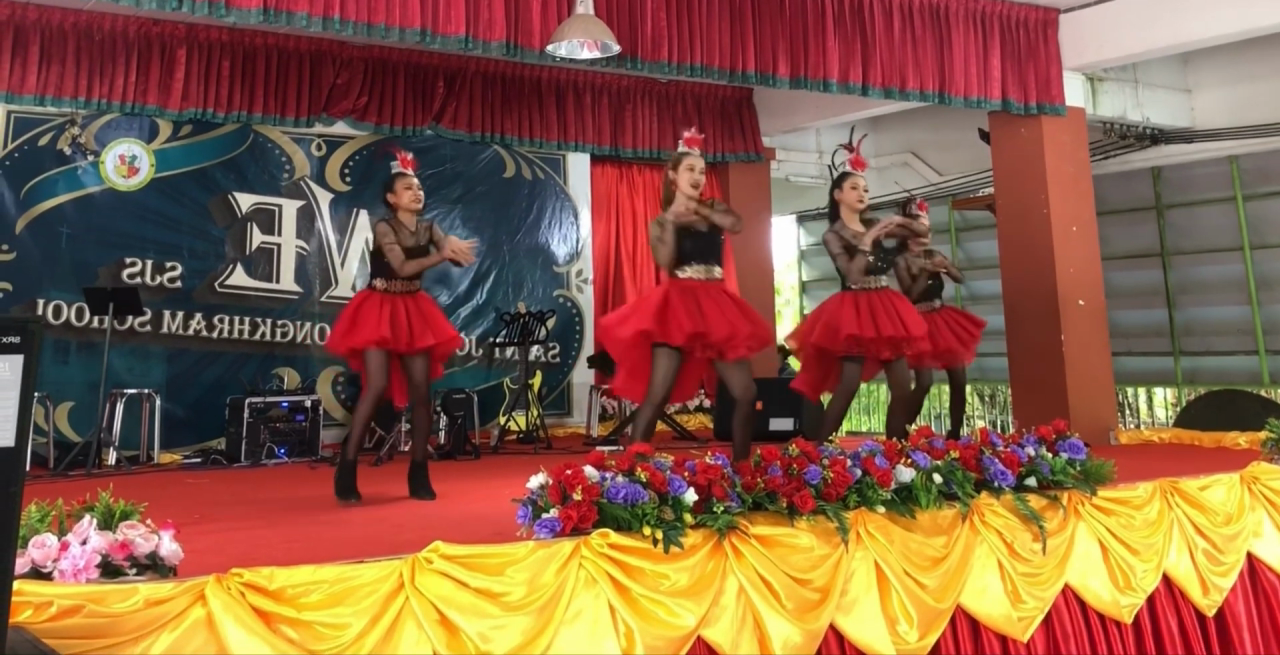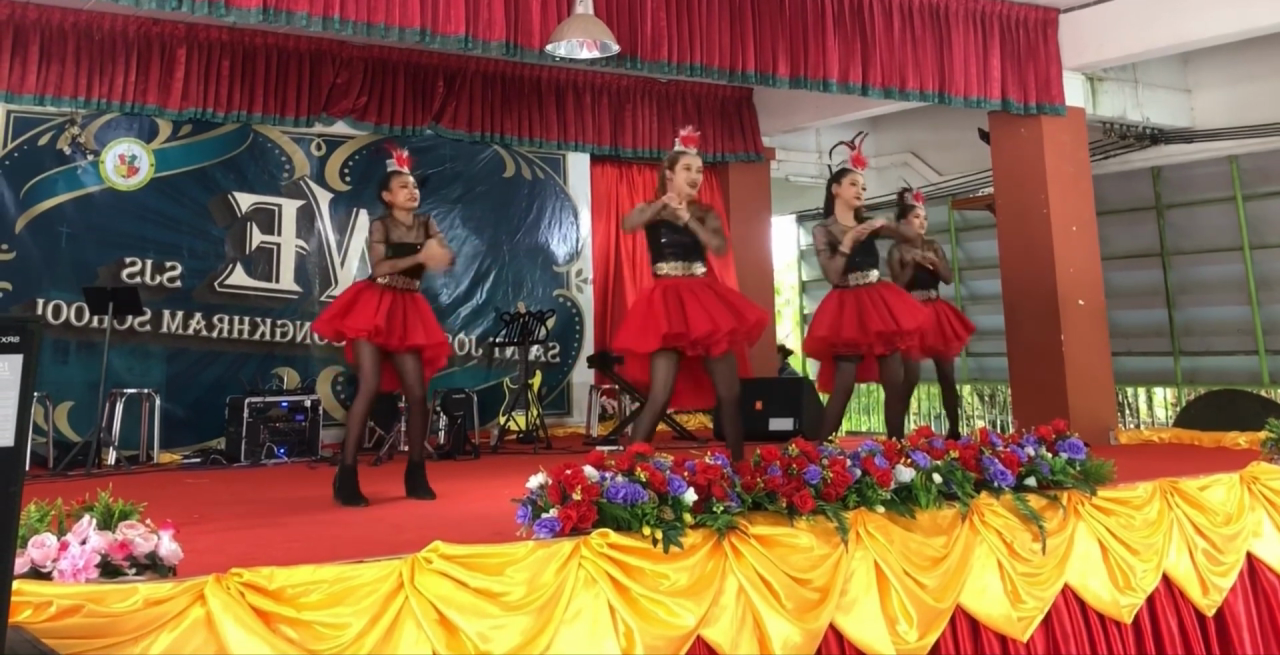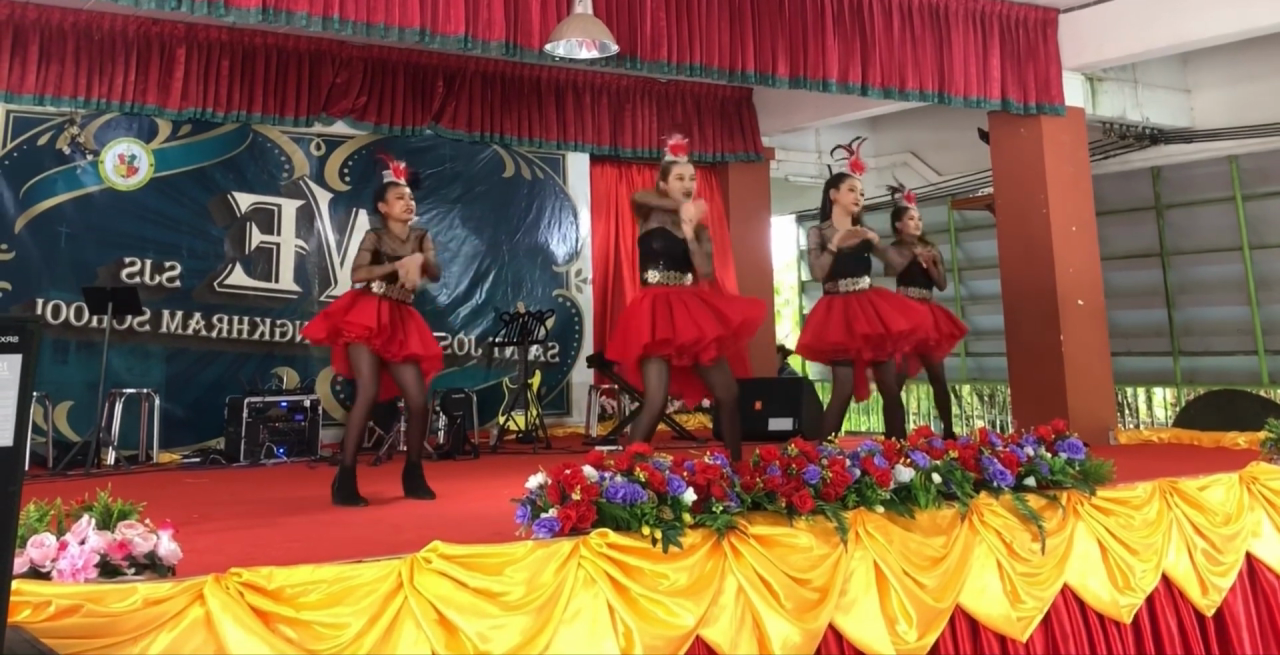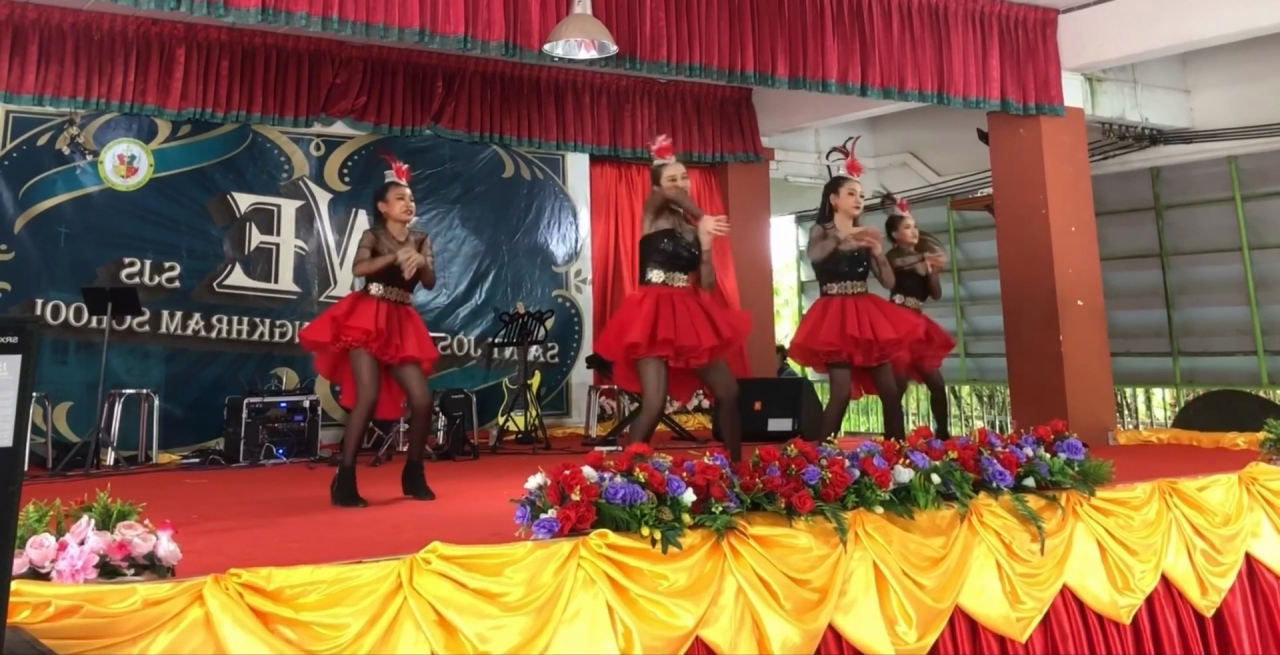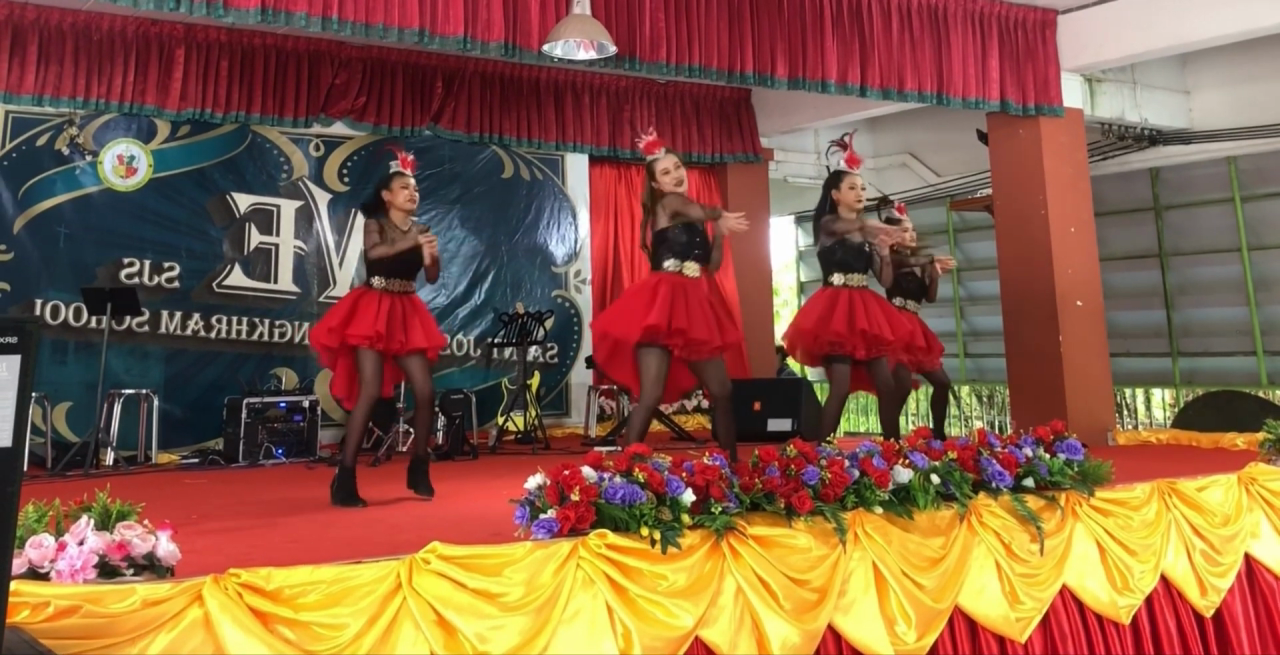
dt=0.1s
person 1, frame 1
left shoulder: (429, 227)
right shoulder: (384, 227)
left elbow: (459, 257)
right elbow: (402, 267)
left wrist: (457, 249)
right wrist: (444, 252)
left hip: (414, 313)
right hip: (381, 311)
left knee: (421, 394)
right knee: (376, 387)
left ankle: (418, 475)
right ankle: (346, 469)
person 1, frame 2
left shoulder: (426, 223)
right shoulder: (379, 226)
left elbow: (446, 259)
right elbow: (380, 268)
left wrist: (436, 249)
right wrist: (419, 257)
left hip: (408, 312)
right hip: (375, 307)
left knee: (417, 395)
right knee: (370, 388)
left ankle: (416, 474)
right ankle: (347, 476)
person 1, frame 3
left shoulder: (422, 237)
right shoulder: (374, 237)
left elbow: (435, 275)
right elbow: (357, 274)
left wrist: (420, 261)
right wrist: (397, 264)
left hip: (403, 323)
right hip: (367, 316)
left knee: (419, 403)
right knee: (368, 396)
left ankle: (413, 474)
right ankle: (345, 479)
person 1, frame 4
left shoulder: (421, 240)
right shoulder: (372, 237)
left elbow: (430, 282)
right elbow: (359, 268)
left wrist: (419, 263)
right wrist: (396, 257)
left hip: (401, 324)
right hip: (366, 319)
left knee: (422, 402)
right knee: (368, 399)
left ankle: (413, 474)
right ankle: (345, 479)
person 1, frame 5
left shoulder: (421, 231)
right shoulder: (374, 225)
left elbow: (431, 276)
right elbow: (374, 252)
left wrist: (431, 253)
right wrist: (414, 241)
left hip: (406, 316)
right hip: (373, 311)
left knee: (425, 394)
right knee: (370, 394)
left ankle: (418, 470)
right ankle: (345, 478)
person 2, frame 1
left shoulder: (713, 208)
right shoulder: (660, 220)
left elbow: (735, 225)
right elbow: (665, 263)
left wrist: (696, 209)
right wrist: (672, 215)
left hip: (716, 307)
right hip: (676, 304)
left knee: (746, 394)
right knee: (656, 396)
person 2, frame 2
left shoulder: (705, 213)
right shoulder: (652, 210)
left elbow: (719, 247)
right elbow: (626, 225)
left wrist: (688, 216)
right wrist: (662, 203)
left hip: (706, 303)
right hip: (668, 306)
left knee: (730, 394)
right knee: (659, 399)
left ankle: (738, 467)
person 2, frame 3
left shoulder: (698, 228)
right shoulder: (649, 215)
left elbow: (706, 274)
right elbow: (638, 197)
left wrist: (691, 234)
right wrist: (677, 207)
left hip: (694, 312)
right hip: (655, 314)
left knee: (728, 397)
right knee: (656, 403)
person 2, frame 4
left shoulder: (696, 228)
right shoulder: (655, 212)
left elbow: (707, 283)
right elbow: (667, 196)
left wrist: (705, 243)
right wrist: (701, 220)
left hip: (688, 314)
right hip: (652, 315)
left knee: (729, 395)
right knee: (654, 405)
person 2, frame 5
left shoulder: (693, 212)
right shoulder: (667, 205)
left elbow: (713, 264)
right elbow: (704, 211)
left wrist: (722, 228)
right wrist: (719, 218)
left hip: (695, 304)
right hip: (663, 304)
left knee: (722, 392)
right knee: (651, 398)
person 3, frame 1
left shoulder: (875, 224)
right shoulder: (833, 233)
left elbow: (921, 231)
right elbow: (855, 276)
left wrist: (900, 223)
right wrist: (867, 240)
left hip: (885, 309)
right hip: (854, 310)
left knee: (902, 388)
right knee: (846, 389)
person 3, frame 2
left shoulder: (868, 224)
right shoulder: (822, 230)
right elbow: (833, 276)
left wrist: (882, 225)
right wrist: (847, 241)
left hip: (879, 303)
right hip: (847, 306)
left knee: (895, 385)
right knee: (843, 387)
person 3, frame 3
left shoulder: (865, 233)
right shoulder: (818, 232)
left elbow: (899, 262)
right elbow: (818, 273)
left wrist: (873, 239)
right wrist: (836, 240)
left hip: (872, 310)
right hip: (838, 315)
left knee: (891, 390)
right knee: (843, 391)
person 3, frame 4
left shoulder: (866, 238)
right shoulder: (821, 232)
left elbow: (889, 283)
right elbow: (815, 255)
left wrist: (878, 253)
right wrist: (845, 236)
left hip: (867, 316)
right hip: (834, 317)
left knee: (890, 391)
right knee: (841, 393)
person 3, frame 5
left shoulder: (867, 237)
right shoulder: (830, 223)
left elbow: (886, 282)
right elbow: (858, 225)
left wrist: (885, 253)
right wrist: (881, 229)
left hip: (866, 310)
right hip: (837, 311)
left knee: (887, 387)
right knee: (840, 390)
person 4, frame 1
left shoulder: (935, 255)
right shoulder: (902, 261)
left elbow: (960, 279)
right elbow: (911, 294)
left wrist: (945, 267)
right wrist: (927, 271)
left hip: (945, 321)
left knee: (959, 383)
right knee: (924, 385)
left ankle: (955, 433)
person 4, frame 2
left shoulder: (933, 247)
right shoulder: (897, 250)
left elbow: (948, 278)
right elbow: (898, 282)
left wrist: (933, 261)
right wrist: (915, 261)
left hip: (936, 313)
left knee: (947, 378)
right knee: (911, 377)
left ankle: (954, 431)
person 4, frame 3
left shoulder: (929, 249)
right shoulder: (895, 247)
left elbow: (942, 284)
right elbow: (892, 268)
left wrist: (930, 263)
right wrist: (914, 254)
left hip: (928, 314)
left knee: (939, 379)
right knee: (899, 377)
left ankle: (949, 433)
person 4, frame 4
left shoulder: (927, 256)
right shoulder: (893, 255)
left elbow: (936, 295)
right elbow: (897, 264)
left wrist: (933, 271)
right wrist: (923, 257)
left hip: (918, 325)
left knee: (937, 385)
right knee: (898, 385)
left ankle: (943, 435)
person 4, frame 5
left shoulder: (919, 261)
right shoulder: (893, 257)
left elbow: (929, 297)
right elbow: (910, 261)
left wrist: (935, 274)
right wrist: (933, 260)
left hip: (914, 327)
left knee: (942, 382)
right knee: (902, 389)
left ankle: (938, 434)
